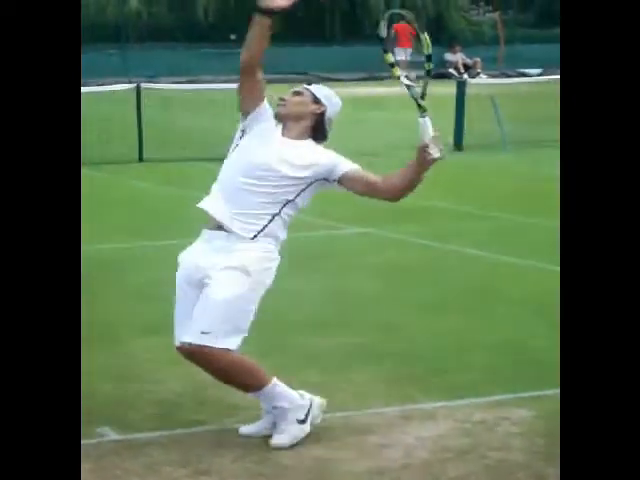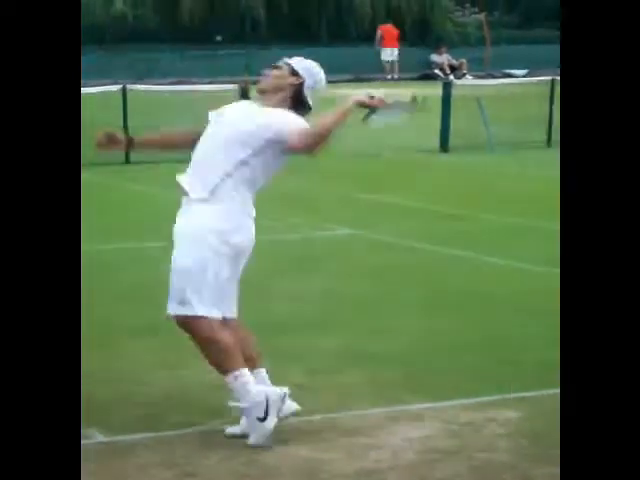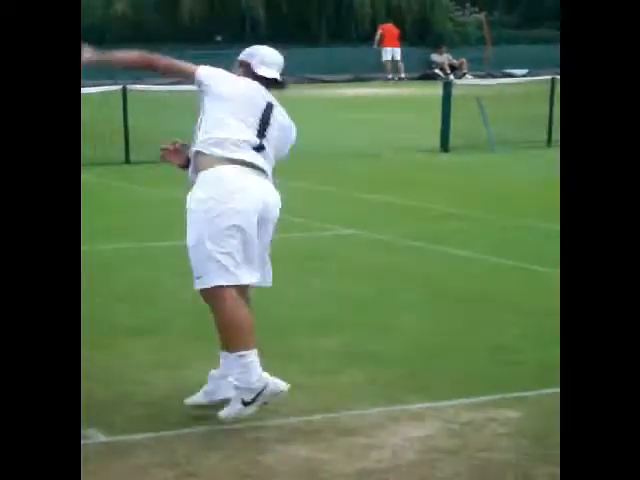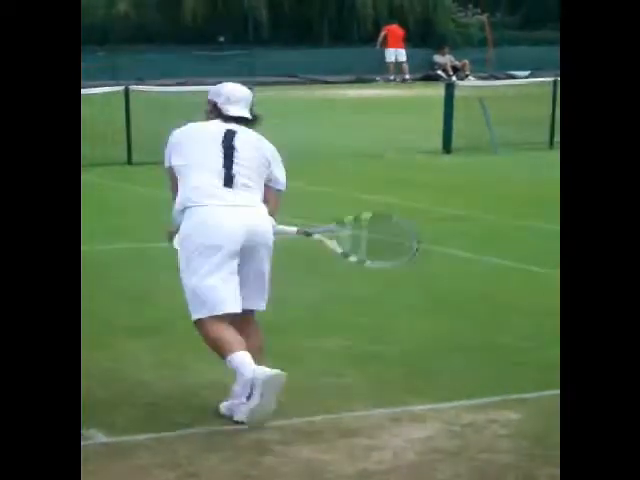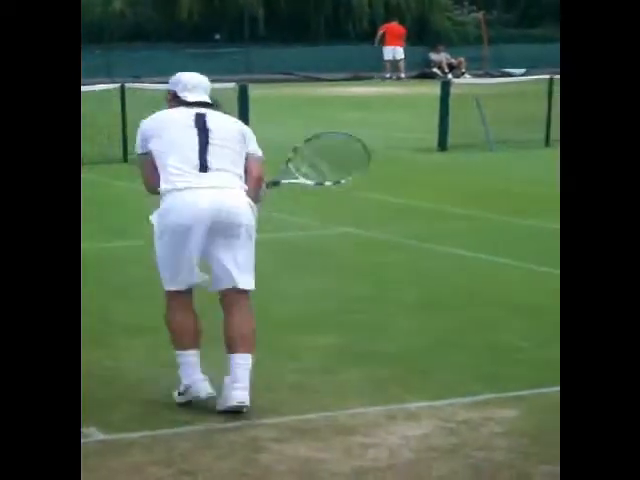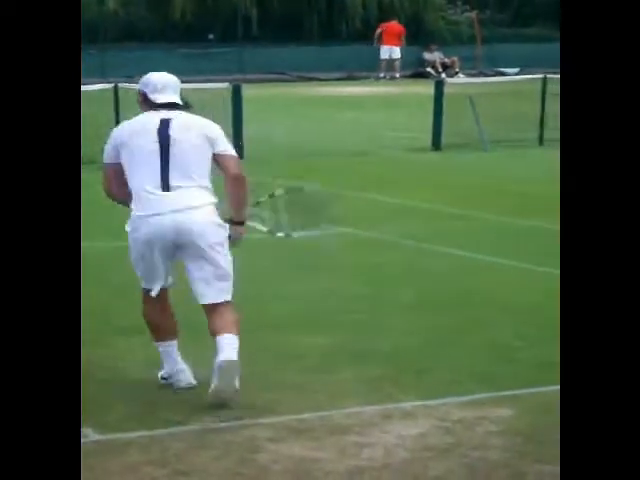
dt=0.2s
person 1, frame 1
left shoulder: (322, 160)
right shoulder: (259, 125)
left elbow: (390, 189)
right elbow: (249, 69)
left wrist: (422, 160)
left hip: (243, 259)
right hip: (204, 248)
left knee: (206, 348)
right knee: (192, 346)
left ankle: (292, 406)
right ankle: (280, 408)
person 1, frame 2
left shoulder: (281, 121)
right shoulder: (245, 111)
left elbow: (311, 140)
right elbow: (190, 139)
left wrist: (349, 107)
right wrist: (129, 140)
left hip: (212, 223)
right hip: (202, 218)
left knee: (196, 316)
right knee: (216, 317)
left ankle: (261, 401)
right ankle: (266, 397)
person 1, frame 3
left shoulder: (228, 82)
right shoulder: (284, 123)
left elbow: (159, 62)
left wrist: (98, 56)
right wrist: (193, 159)
left hip: (225, 195)
right hip: (264, 195)
left knee: (223, 290)
right knee: (233, 290)
left ankle: (251, 382)
right ankle: (226, 381)
person 1, frame 4
left shoulder: (181, 135)
right shoulder: (264, 146)
left elbow: (180, 192)
left hip: (205, 222)
right hip: (254, 221)
left knee: (213, 319)
right knee: (245, 315)
left ankle: (253, 375)
right ankle: (248, 396)
person 1, frame 5
left shoulder: (152, 123)
right shoulder: (236, 126)
left elbow: (151, 181)
right elbow: (257, 177)
left hip: (181, 207)
right hip: (233, 204)
left knee: (178, 295)
right knee: (237, 297)
left ankle: (191, 380)
right ankle: (238, 387)
person 1, frame 6
left shoulder: (122, 132)
right shoulder: (207, 127)
left elbow: (113, 189)
right elbow: (235, 175)
right wrist: (237, 221)
left hip: (149, 222)
right hip: (199, 218)
left knee: (153, 293)
right knee: (218, 304)
left ankle: (175, 368)
right ankle: (227, 357)
